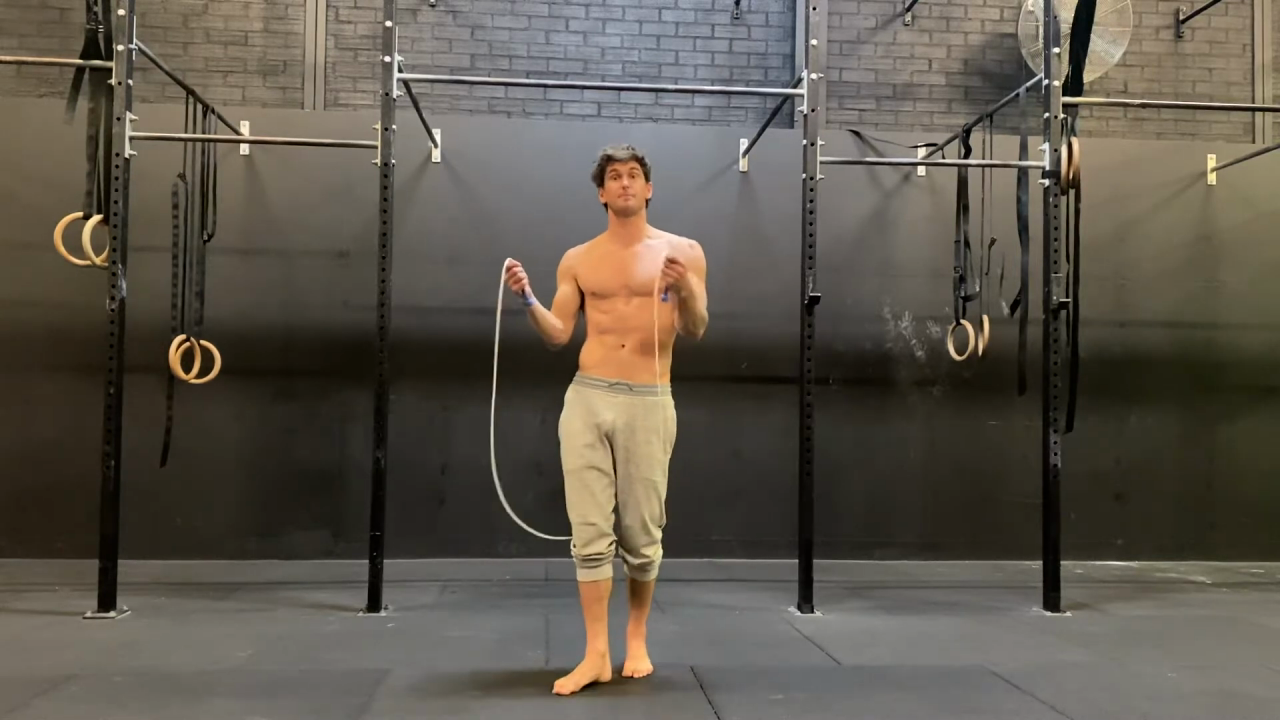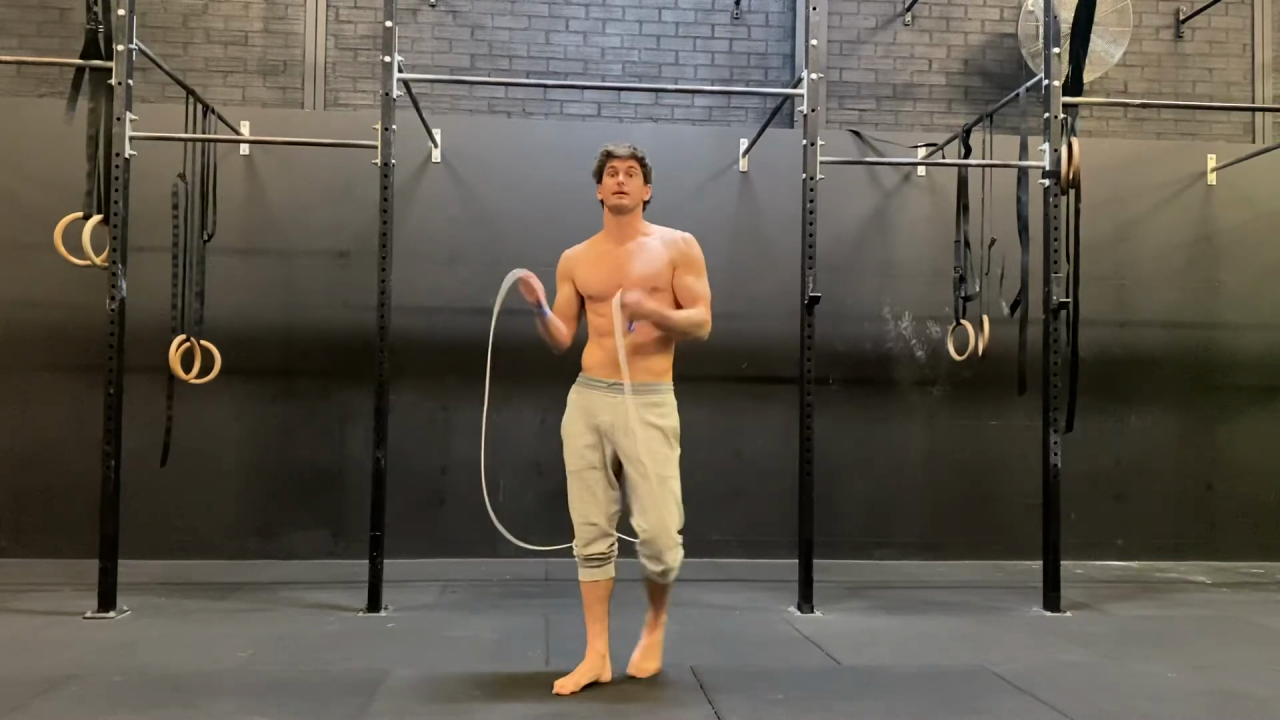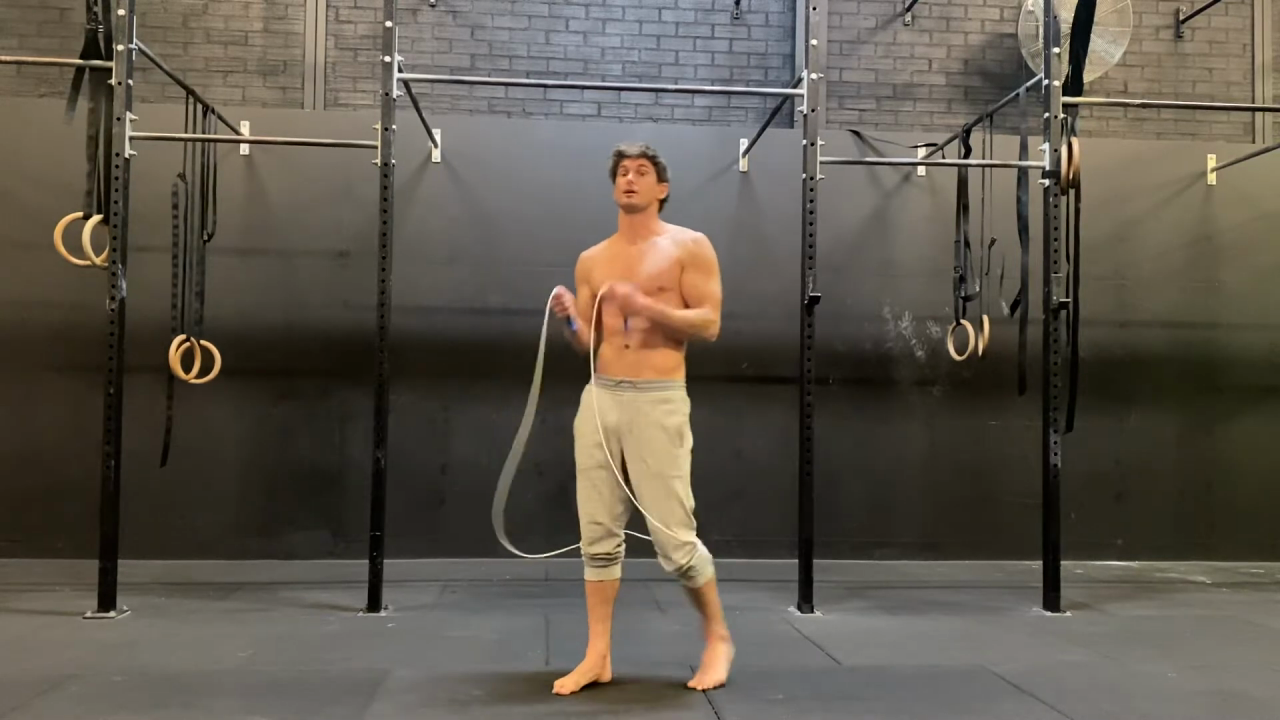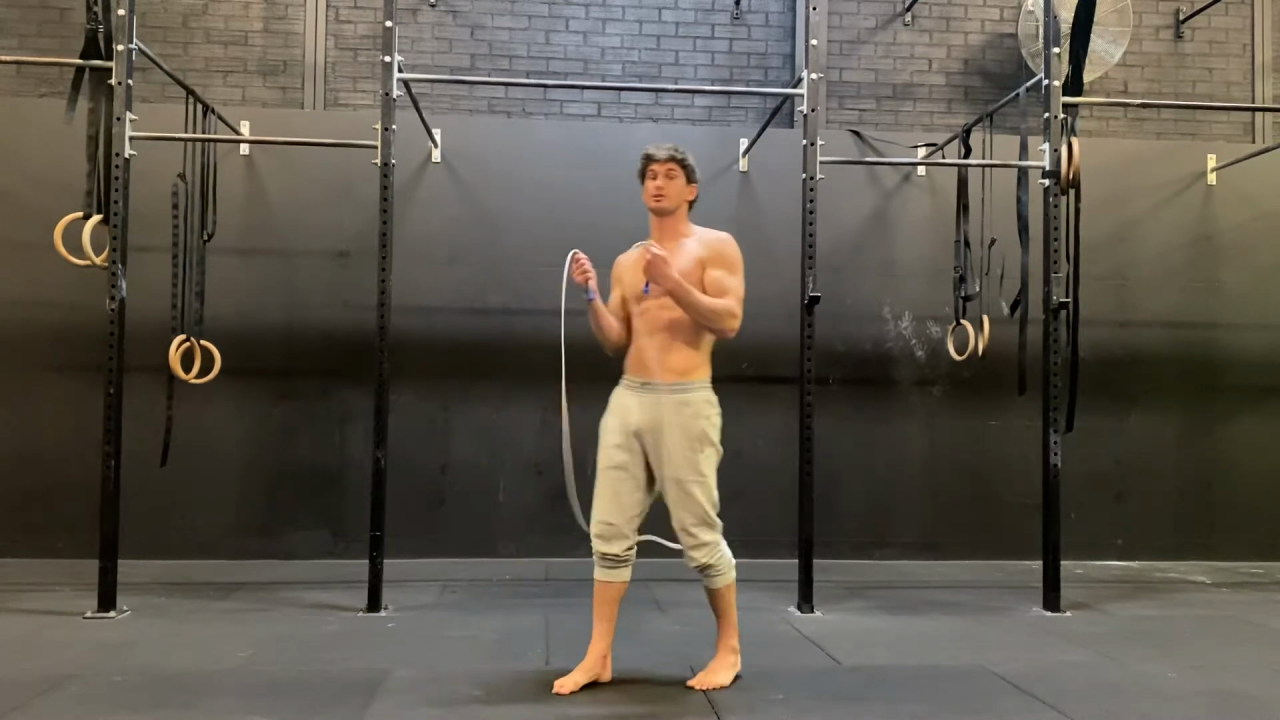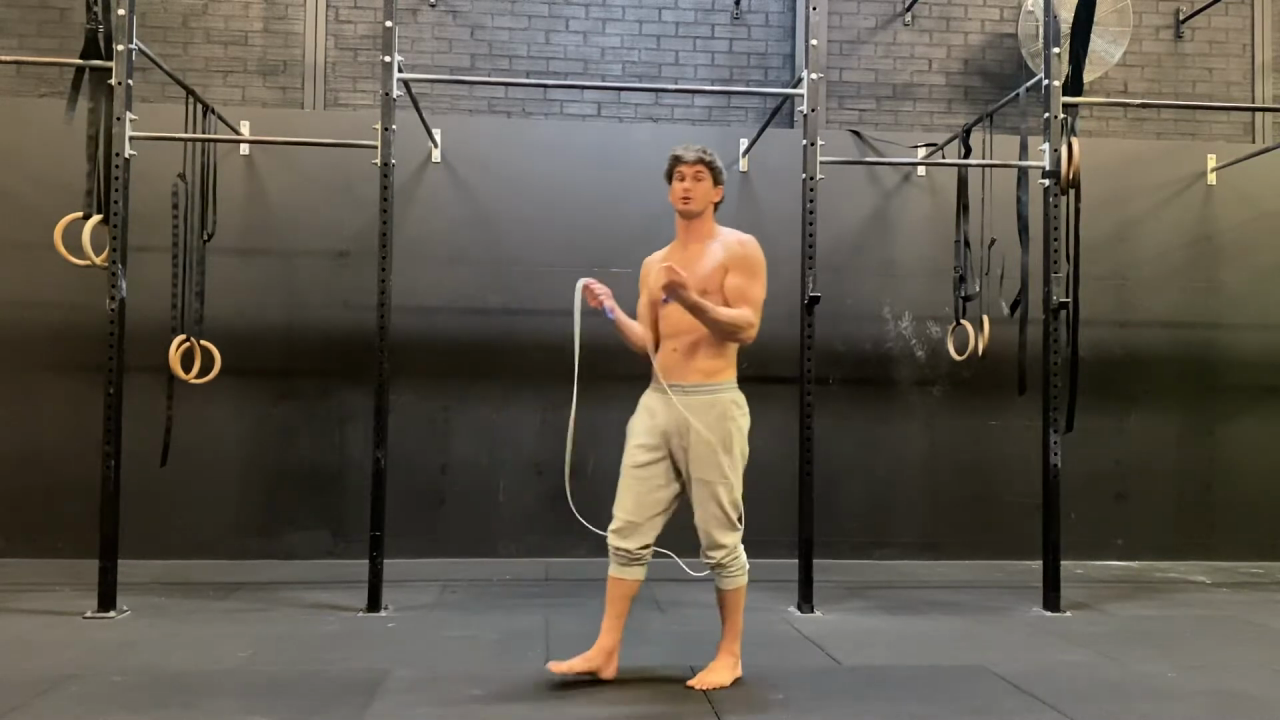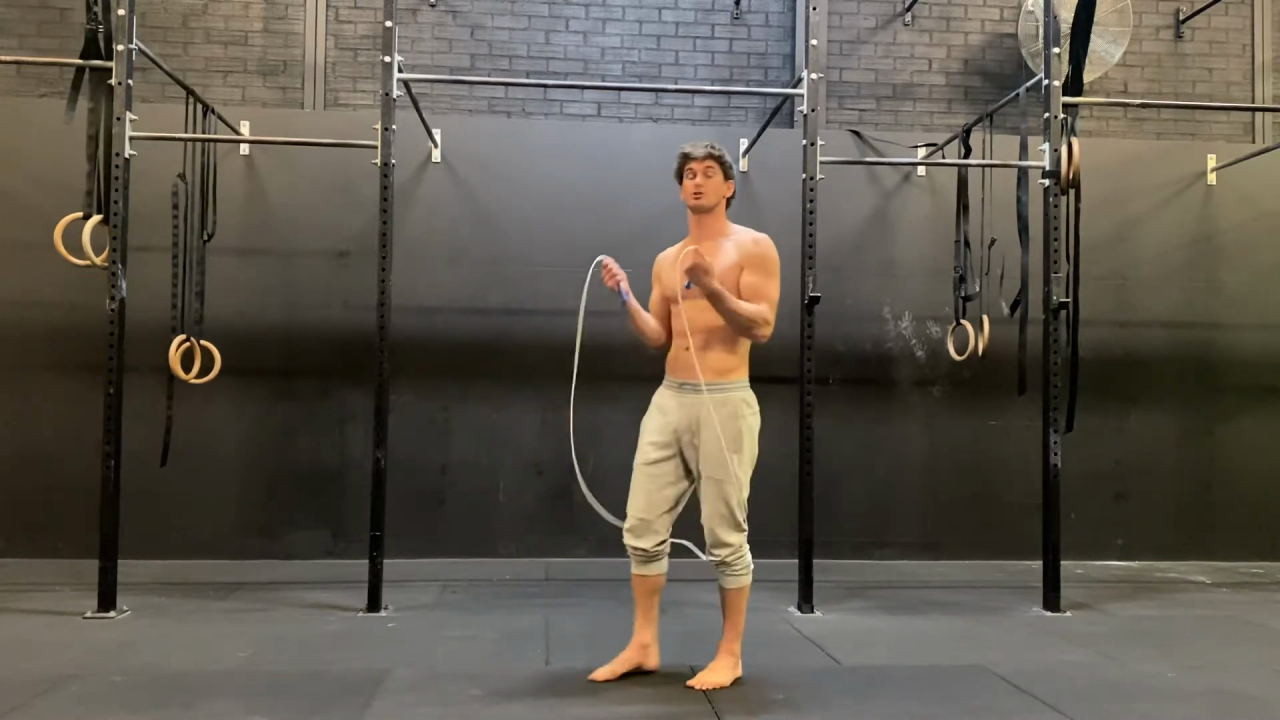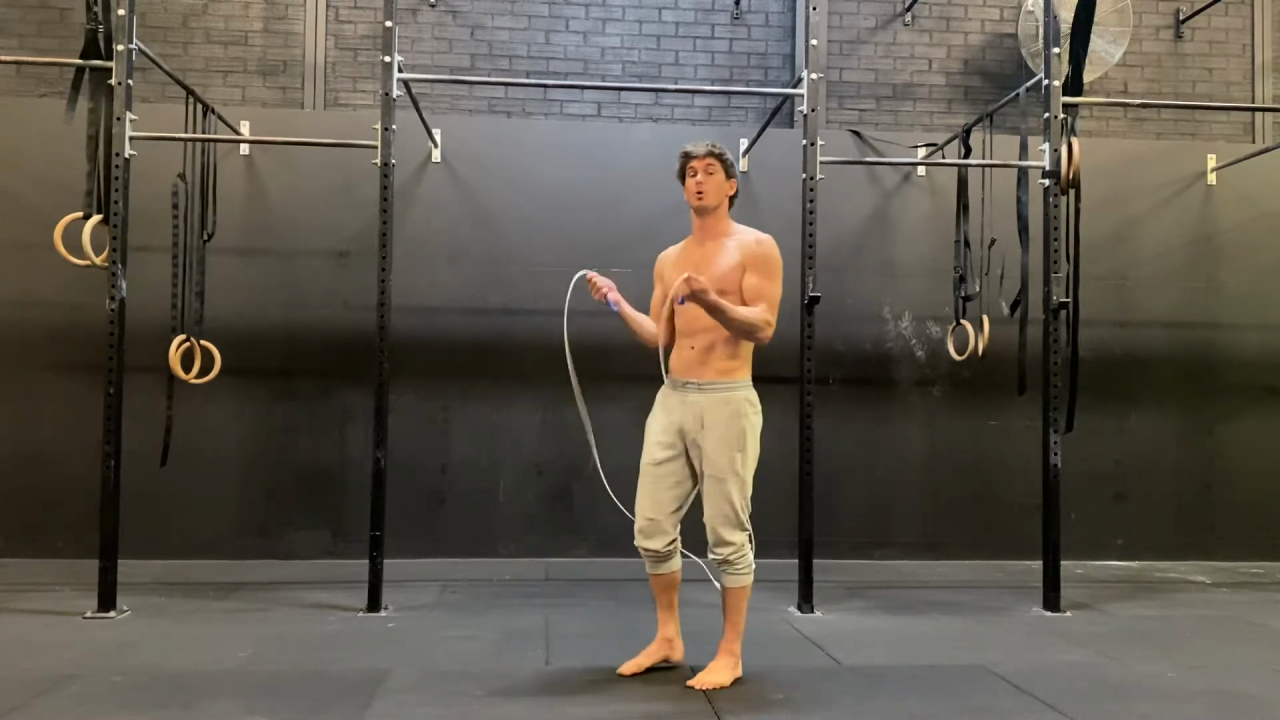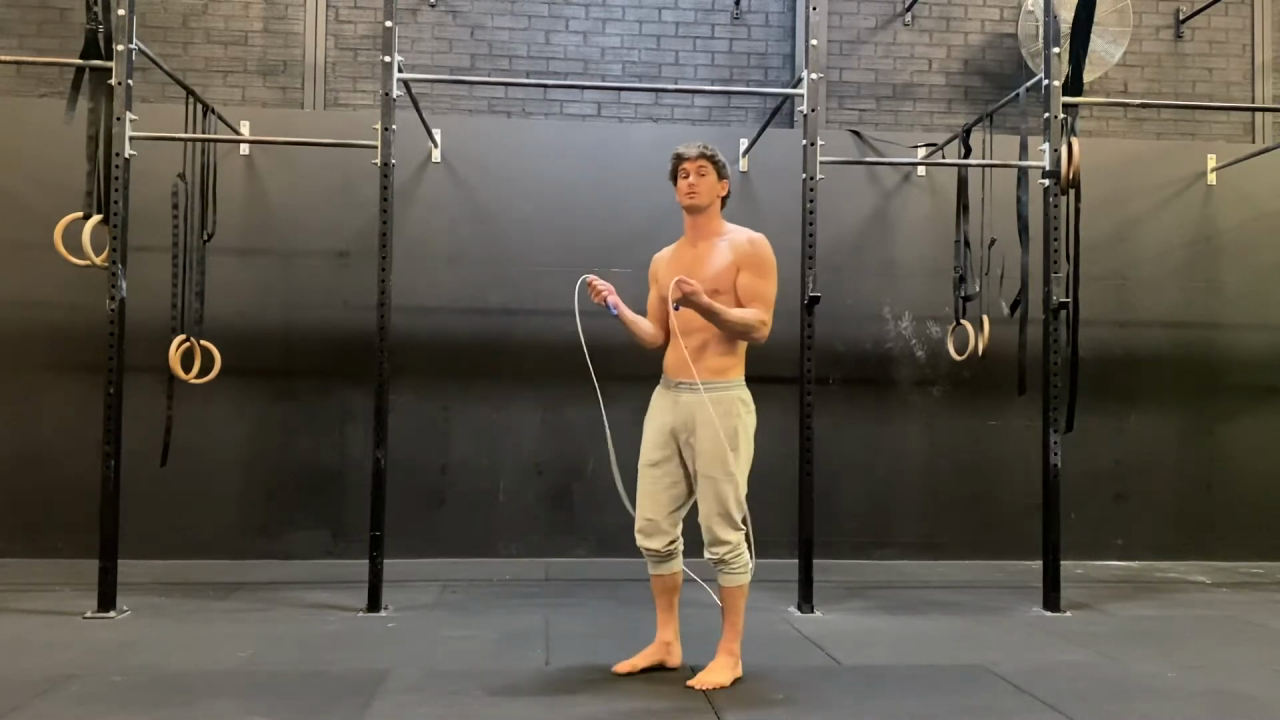
dt=0.2s
person 1, frame 1
left shoulder: (682, 250)
right shoulder: (577, 259)
left elbow: (695, 329)
right elbow: (558, 334)
left wrist: (685, 290)
right wrist: (528, 298)
left hip: (649, 403)
right hip: (586, 400)
left knee: (642, 534)
right knee: (590, 533)
left ankle: (636, 637)
right ankle: (596, 653)
person 1, frame 2
left shoulder: (678, 247)
right shoulder: (575, 259)
left elbow: (701, 325)
right elbow: (562, 339)
left wrist: (652, 309)
right wrist: (540, 307)
left hip: (649, 404)
right hip: (586, 401)
left knee: (659, 535)
right knee: (591, 534)
left ankle: (655, 625)
right ankle: (596, 655)
person 1, frame 3
left shoulder: (689, 246)
right shoulder: (592, 260)
left elbow: (709, 324)
right elbow: (587, 343)
left wrist: (648, 307)
right wrist: (570, 318)
left hip: (660, 402)
right hip: (599, 400)
left knee: (673, 536)
right knee: (599, 534)
left ankle: (717, 634)
right ankle: (597, 655)
person 1, frame 4
left shoulder: (716, 246)
right shoulder: (626, 262)
left elbow: (728, 320)
right elbow: (616, 341)
left wrist: (672, 282)
right wrist: (593, 295)
left hip: (686, 403)
right hip: (627, 401)
left knee: (700, 535)
right knee: (610, 533)
left ankle: (729, 647)
right ankle: (598, 655)
person 1, frame 5
left shoulder: (740, 248)
right shoulder: (653, 263)
left elbow: (746, 327)
right elbow: (647, 342)
left wrist: (690, 298)
right wrist: (611, 311)
left hip: (713, 405)
right hip: (656, 404)
left knee: (720, 538)
right knee: (628, 531)
left ankle: (730, 654)
right ankle: (605, 650)
person 1, frame 6
left shoulder: (753, 247)
right shoulder: (666, 260)
left elbow: (762, 324)
right elbow: (657, 337)
left wrist: (712, 288)
right wrist: (627, 297)
left hip: (725, 402)
right hip: (668, 400)
left knee: (725, 536)
right knee: (642, 526)
left ankle: (730, 655)
right ankle: (643, 643)
person 1, frame 7
left shoulder: (756, 247)
right shoulder: (668, 259)
left elbow: (762, 327)
right elbow: (659, 336)
left wrist: (711, 300)
right wrist: (618, 304)
left hip: (727, 402)
right hip: (671, 399)
left knee: (727, 535)
right knee: (651, 528)
left ankle: (730, 654)
right ankle: (668, 636)
person 1, frame 8
left shoulder: (749, 246)
right shoulder: (662, 260)
left elbow: (759, 327)
left wrist: (703, 303)
right wrist: (617, 306)
left hip: (720, 401)
right hip: (666, 399)
left knee: (723, 534)
right knee: (652, 528)
left ankle: (729, 654)
right ankle: (666, 641)
